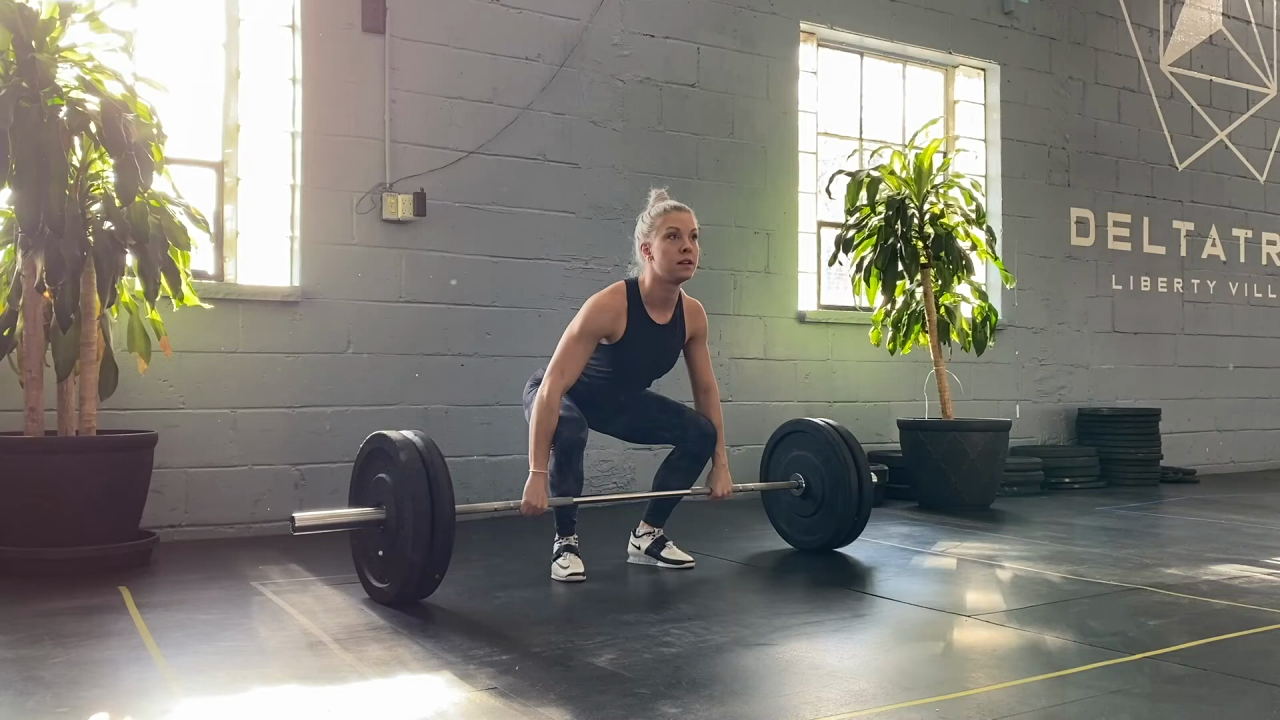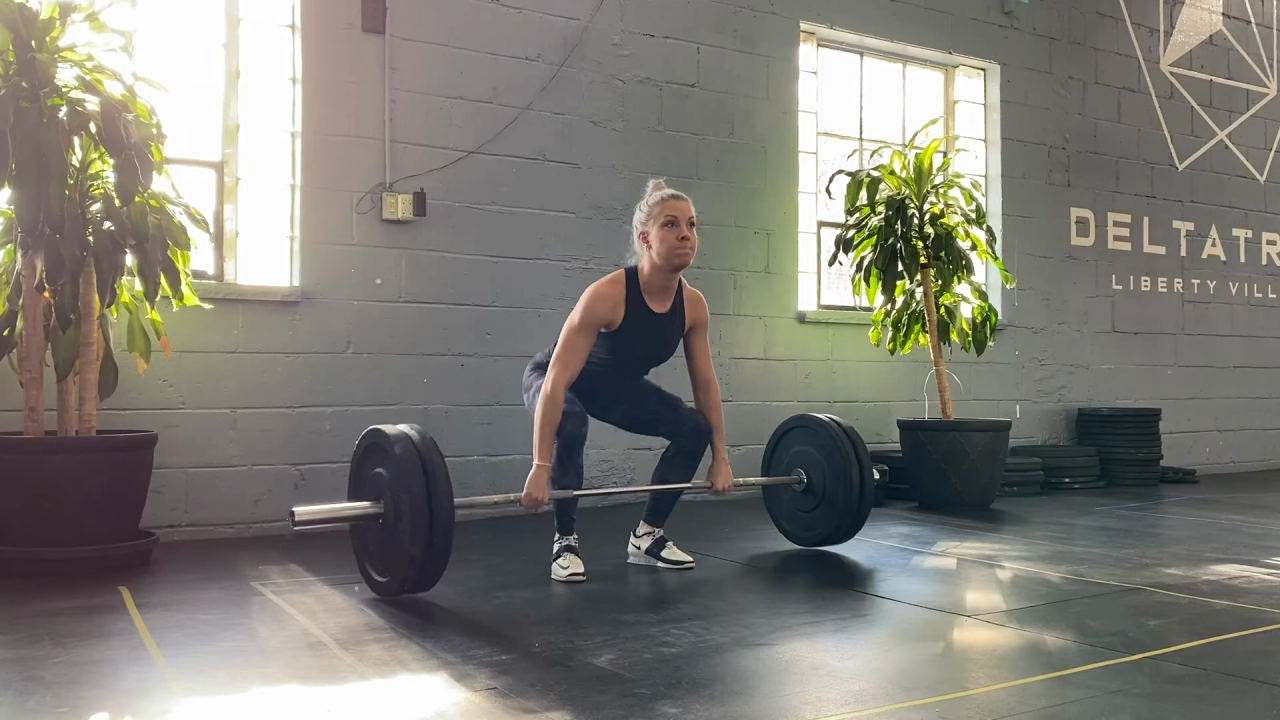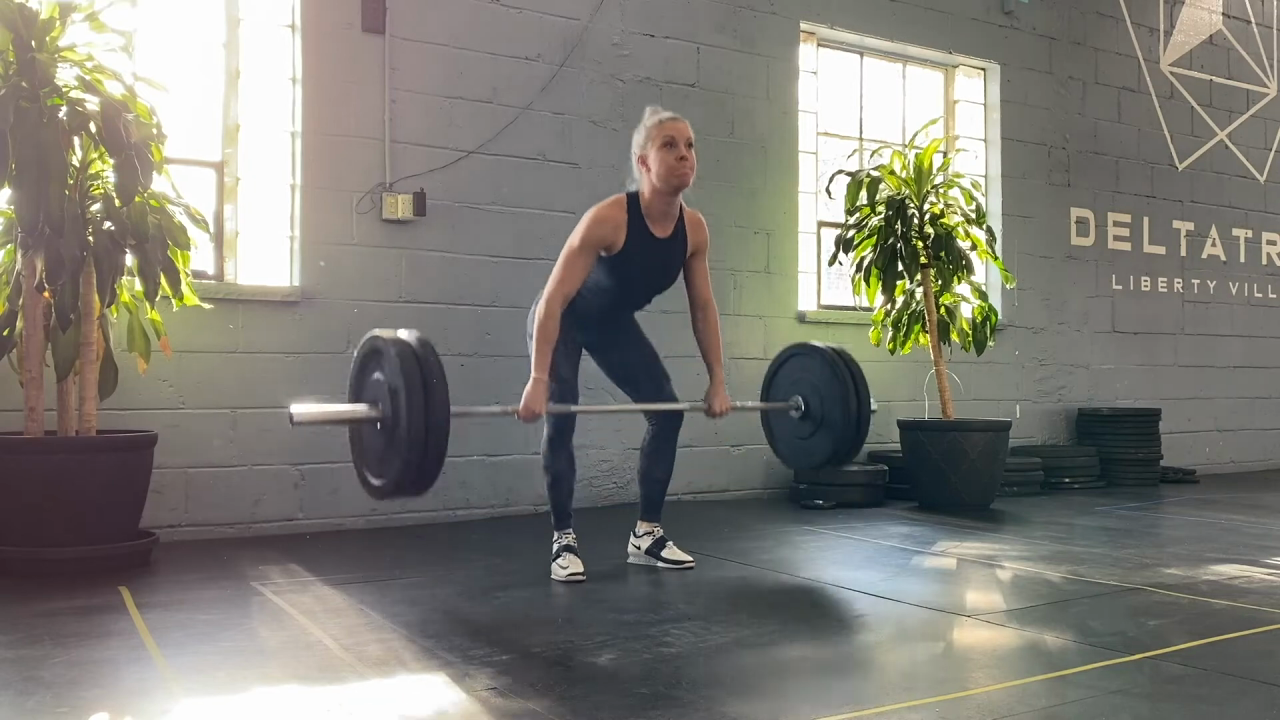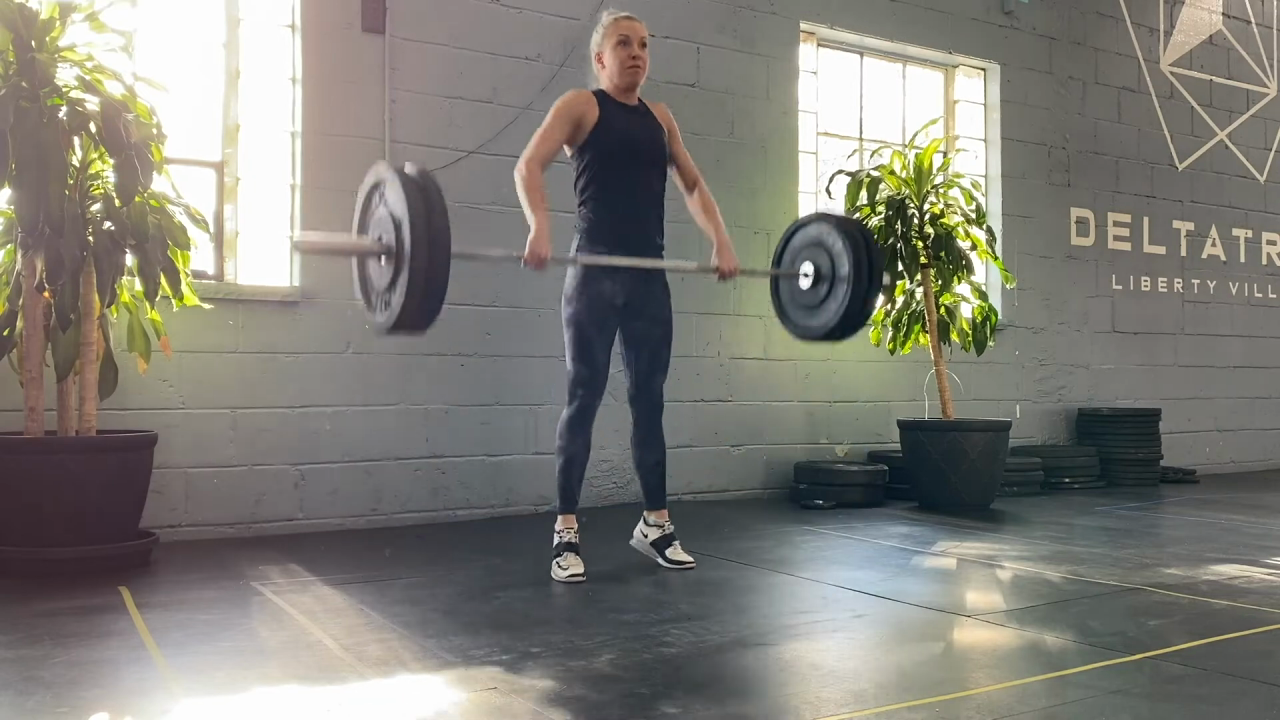
dt=0.4s
person 1, frame 1
left shoulder: (692, 315)
right shoulder: (608, 307)
left elbow: (706, 390)
right elbow: (550, 390)
left wrist: (721, 463)
right wrist: (537, 474)
left hip: (623, 401)
right hip: (570, 397)
left knee: (701, 433)
right knee: (569, 432)
left ankle: (647, 535)
right ankle: (565, 543)
person 1, frame 2
left shoulder: (693, 305)
right shoulder: (606, 296)
left elbow: (705, 382)
right elbow: (558, 382)
left wrist: (720, 457)
right wrist: (541, 468)
left hip: (620, 386)
right hip: (557, 378)
left knee: (694, 429)
right knee: (571, 426)
left ankle: (648, 535)
right ankle: (565, 542)
person 1, frame 3
left shoulder: (693, 227)
right shoulder: (609, 217)
left elbow: (703, 306)
right elbow: (553, 299)
left wrist: (717, 380)
right wrist: (537, 382)
left hip: (617, 323)
right hip: (568, 320)
left knee: (668, 414)
right knee: (563, 417)
left ankle: (647, 535)
right ankle: (564, 541)
person 1, frame 4
left shoulder: (656, 116)
right shoulder: (580, 106)
left elbow: (693, 185)
right elbow: (529, 166)
left wrist: (720, 239)
right wrist: (539, 226)
left hip: (650, 272)
right hip: (597, 268)
left knee: (649, 400)
right knee: (585, 395)
left ankle: (655, 523)
right ankle: (566, 531)
